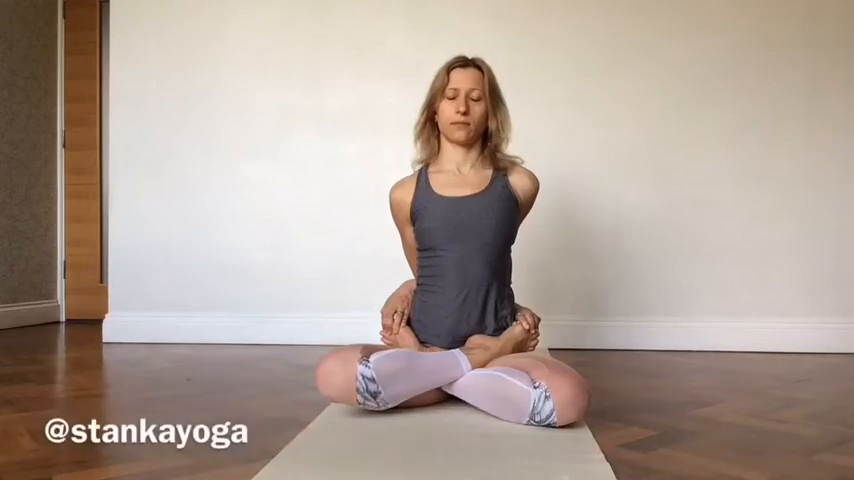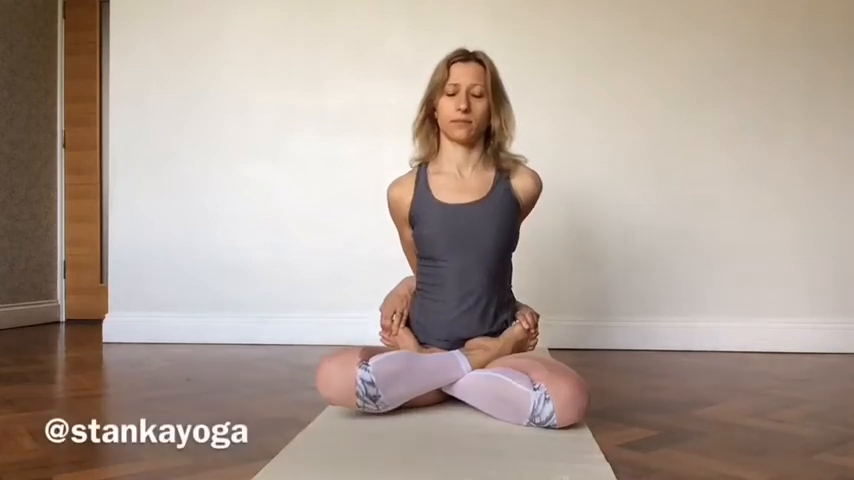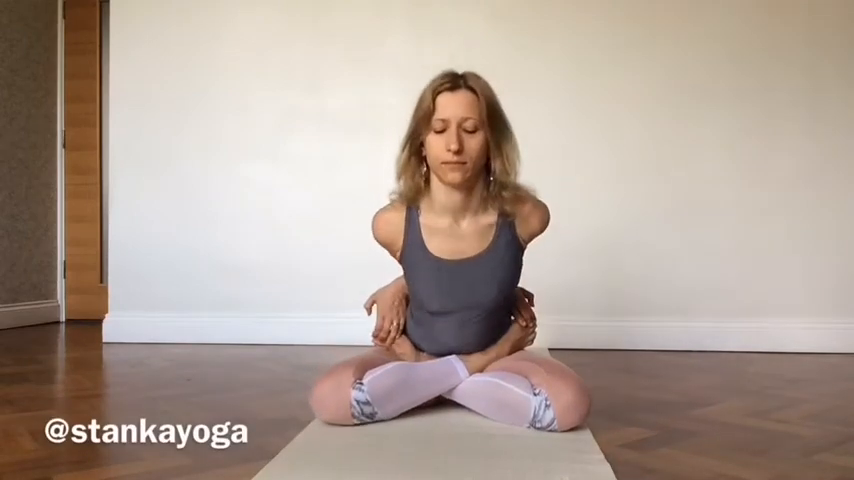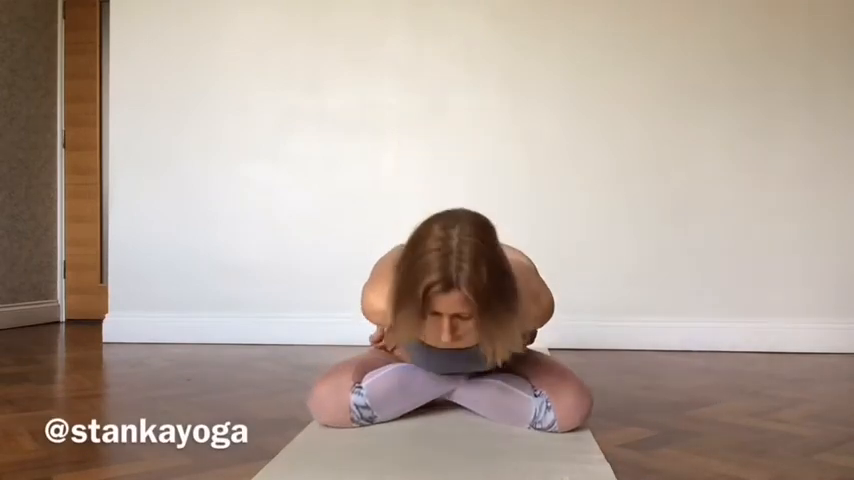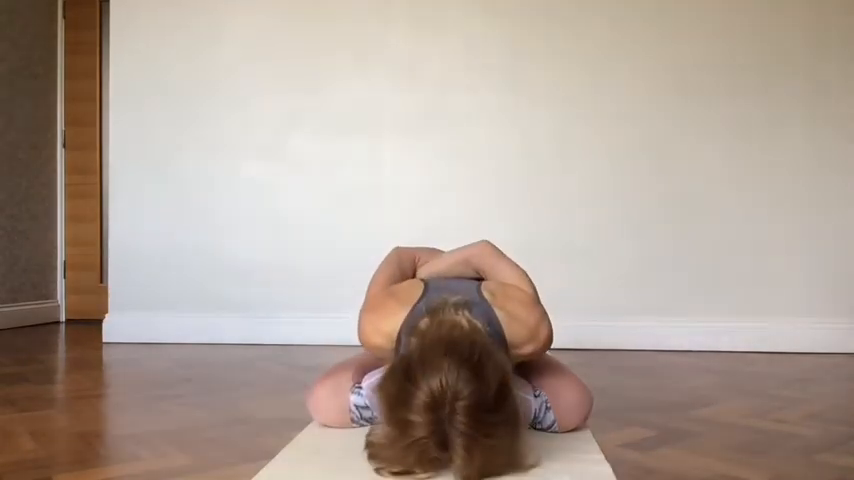
dt=1s
person 1, frame 1
left shoulder: (519, 184)
right shoulder: (406, 192)
left hip: (496, 343)
right hip: (424, 344)
left knee: (569, 398)
right knee: (332, 374)
left ankle: (426, 371)
right ankle: (478, 359)
person 1, frame 2
left shoulder: (522, 184)
right shoulder: (404, 192)
left hip: (497, 346)
right hip: (423, 345)
left knee: (569, 400)
right knee: (332, 377)
left ankle: (427, 374)
right ankle: (475, 365)
person 1, frame 3
left shoulder: (527, 215)
right shoulder: (392, 224)
left hip: (494, 355)
right hip: (416, 354)
left knee: (571, 404)
right knee: (327, 399)
left ankle: (425, 380)
right ankle: (467, 372)
person 1, frame 4
left shoulder: (532, 302)
right shoulder: (380, 300)
right elbow: (398, 256)
left hip: (495, 368)
right hip: (415, 365)
left knee: (573, 408)
right knee: (325, 402)
left ankle: (441, 390)
person 1, frame 5
left shoulder: (529, 331)
right shoulder: (379, 328)
left elbow: (484, 252)
right elbow: (401, 257)
left knee: (574, 406)
right knee: (324, 403)
